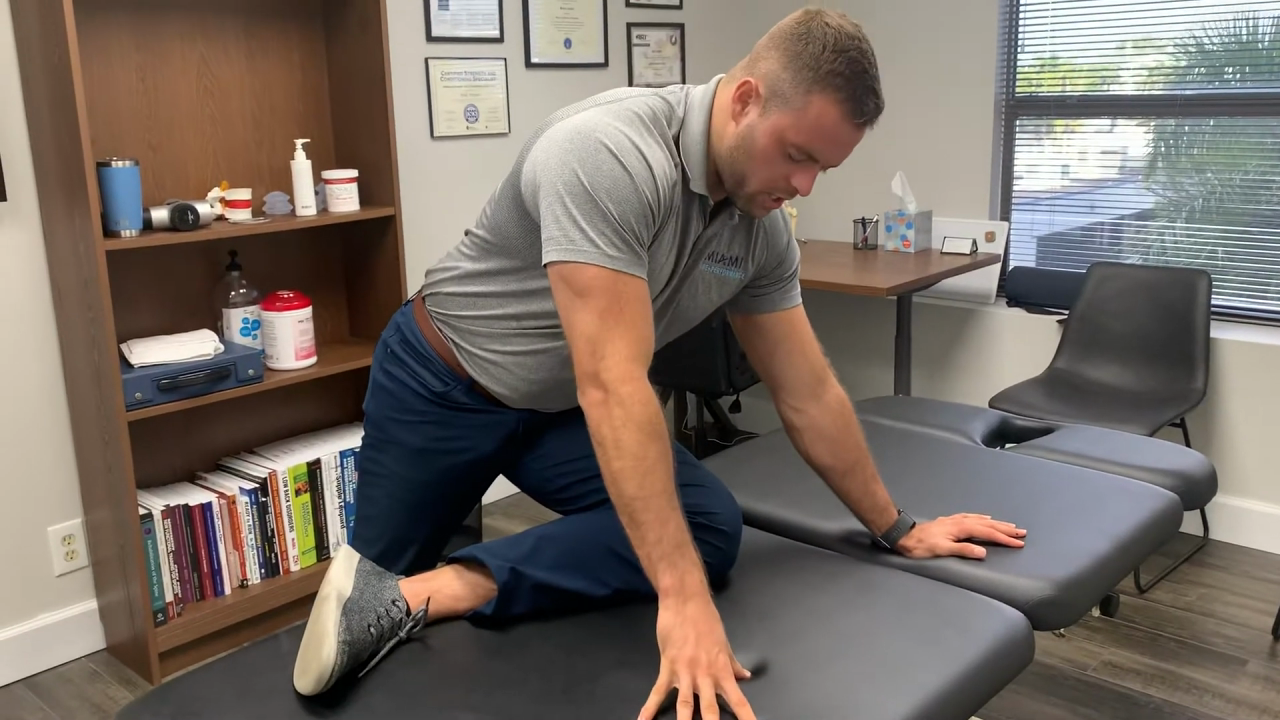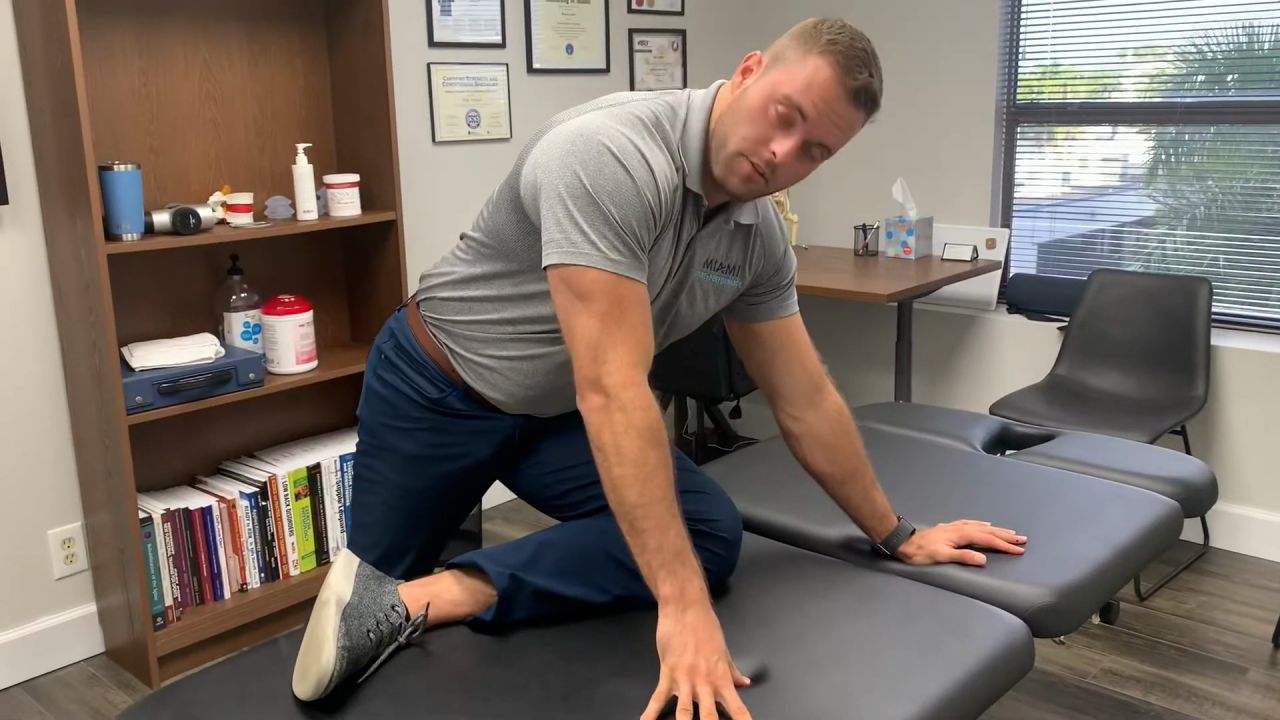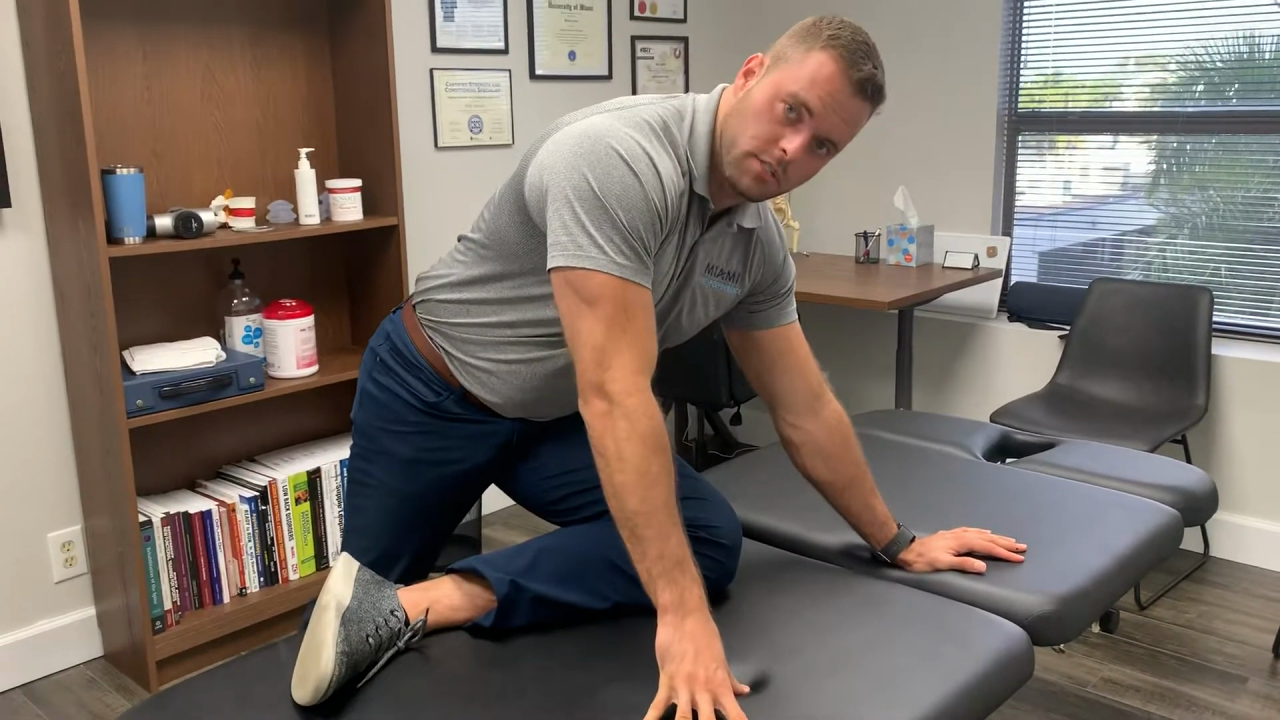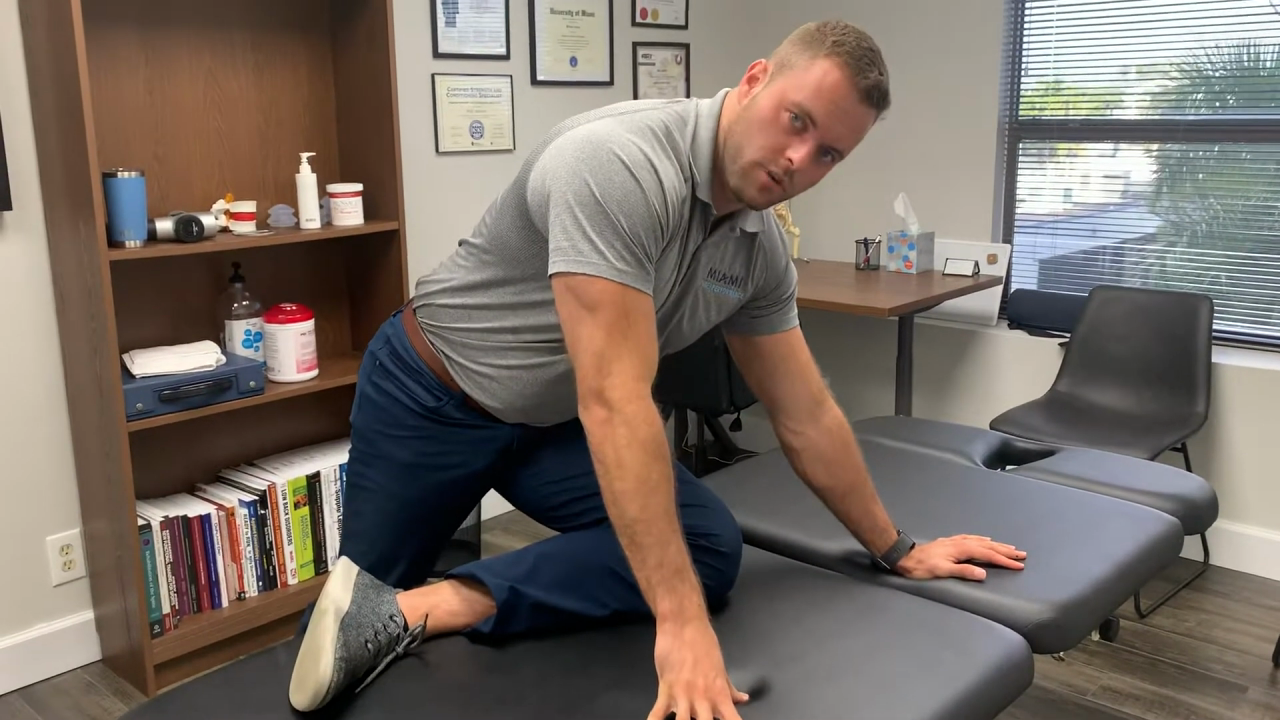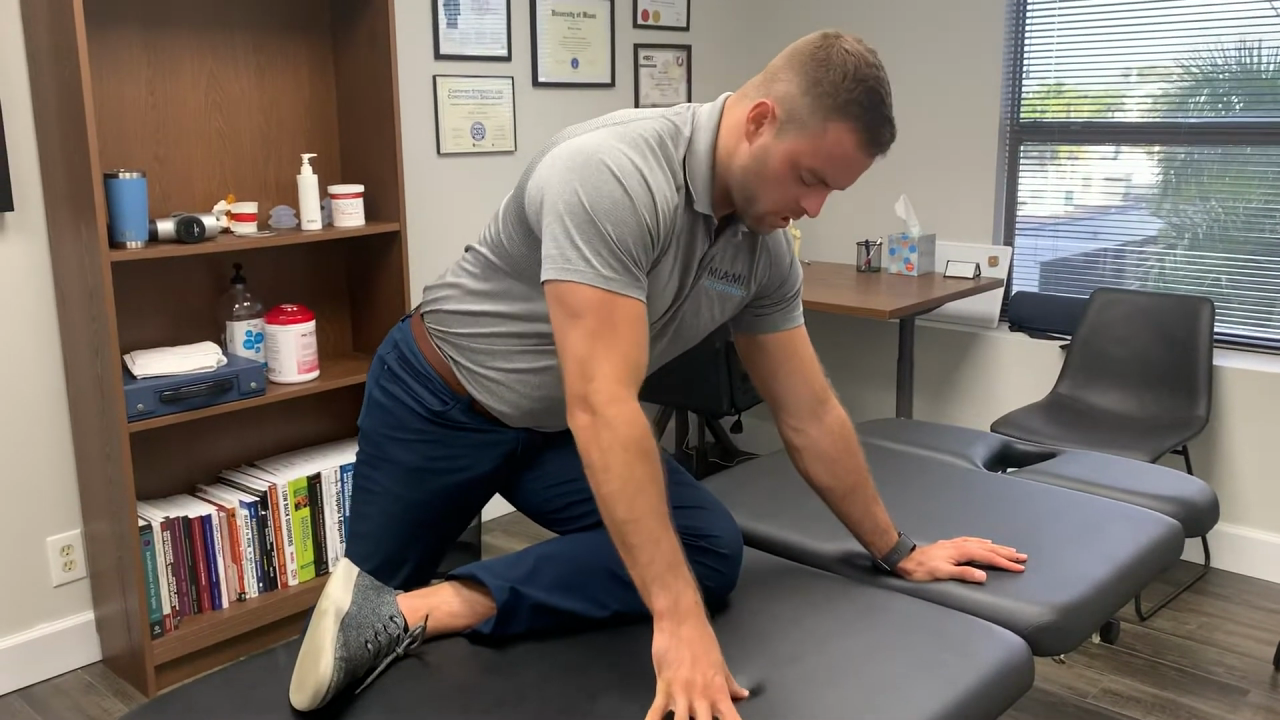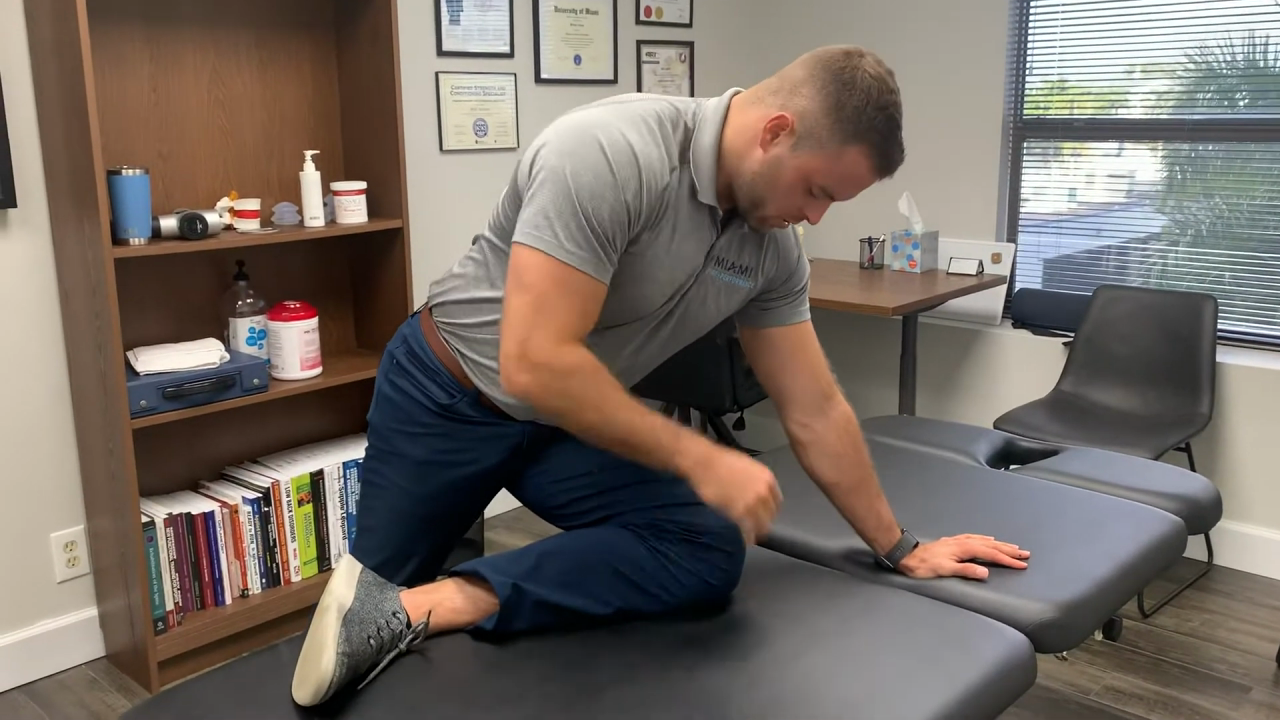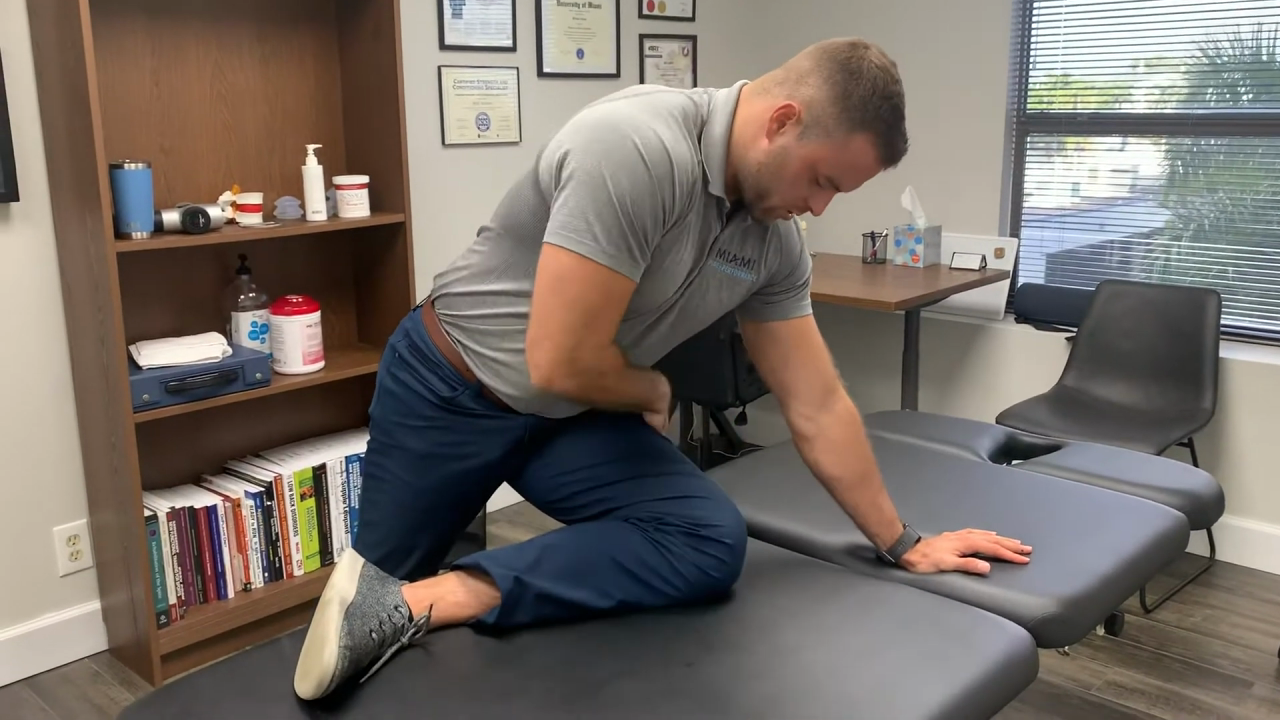
dt=0.3s
person 1, frame 1
left shoulder: (763, 231)
right shoulder: (609, 153)
left elbow: (809, 395)
right elbow: (612, 387)
left wrist: (898, 529)
right wrist: (684, 598)
left hip: (559, 407)
right hip: (444, 382)
left knee: (709, 526)
right knee: (379, 582)
left ankle: (421, 598)
person 1, frame 2
left shoulder: (758, 238)
right shoulder: (609, 154)
left elbow: (805, 404)
right elbow: (612, 390)
left wrist: (898, 536)
right wrist: (683, 605)
left hip: (554, 411)
right hip: (437, 388)
left knee: (709, 533)
right knee: (374, 589)
left ankle: (418, 602)
person 1, frame 3
left shoulder: (758, 244)
right shoulder: (617, 157)
left elbow: (804, 410)
right elbow: (615, 396)
left wrist: (898, 544)
right wrist: (681, 613)
left hip: (551, 416)
right hip: (431, 391)
left knee: (709, 540)
right knee: (360, 610)
left ankle: (420, 608)
person 1, frame 4
left shoulder: (760, 250)
right shoulder: (618, 162)
left elbow: (805, 417)
right elbow: (615, 403)
left wrist: (898, 551)
right wrist: (682, 622)
left hip: (551, 420)
right hip: (431, 395)
left knee: (709, 548)
right knee: (345, 628)
left ankle: (417, 612)
person 1, frame 5
left shoulder: (764, 249)
right shoulder: (614, 173)
left elbow: (809, 416)
right elbow: (600, 410)
left wrist: (898, 552)
right wrist: (677, 620)
left hip: (553, 424)
right hip: (439, 399)
left knee: (709, 552)
right knee: (365, 613)
left ankle: (421, 614)
person 1, frame 6
left shoulder: (771, 247)
right shoulder: (611, 152)
left elbow: (814, 413)
right elbow: (535, 363)
left wrist: (900, 548)
right wrist: (698, 460)
left hip: (572, 414)
right hip: (450, 395)
left knee: (711, 551)
left ankle: (420, 609)
person 1, frame 7
left shoulder: (772, 241)
right shoulder: (634, 145)
left elbow: (816, 407)
right elbow: (562, 363)
left wrist: (902, 543)
right wrist: (651, 390)
left hip: (572, 414)
right hip: (449, 387)
left knee: (709, 542)
right knee: (379, 586)
left ankle: (422, 604)
